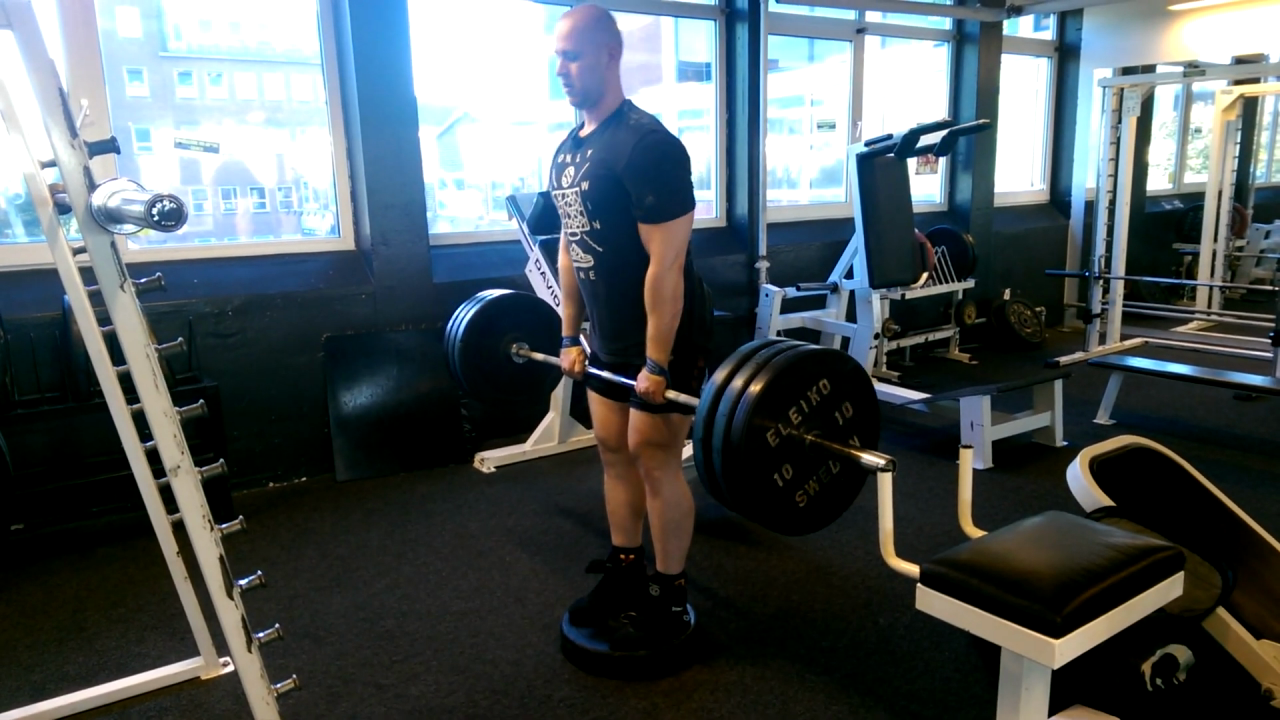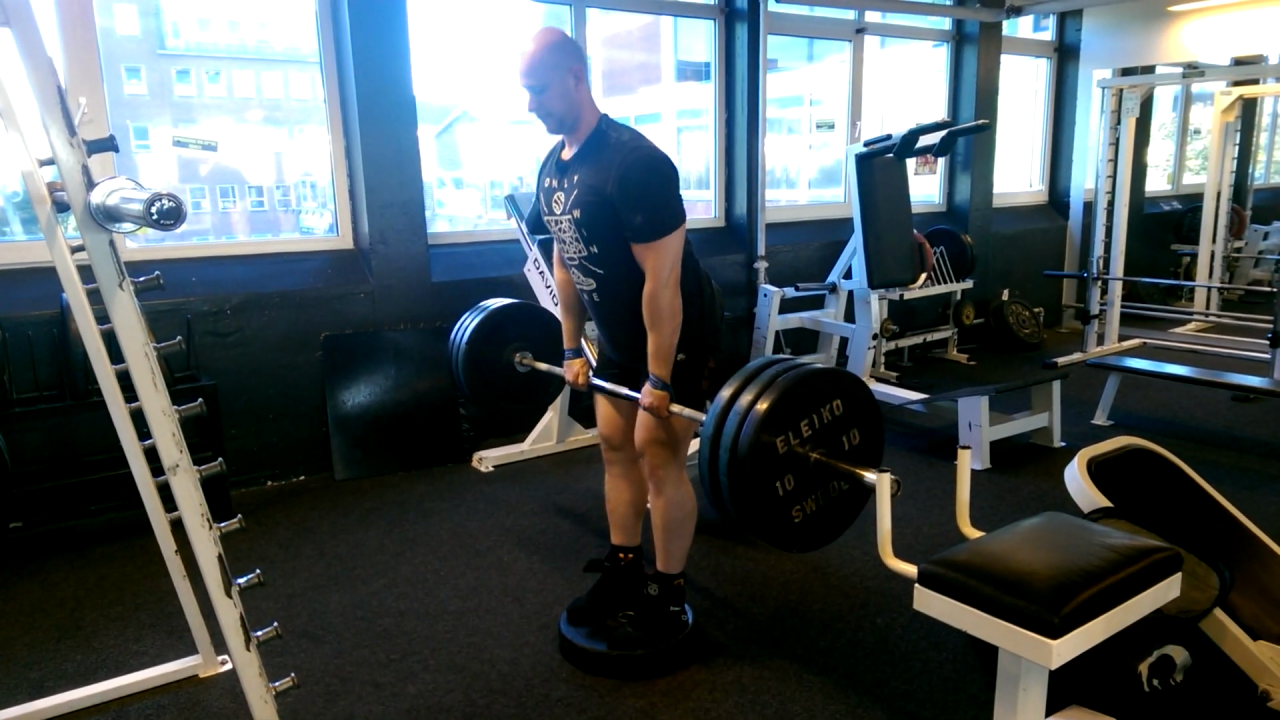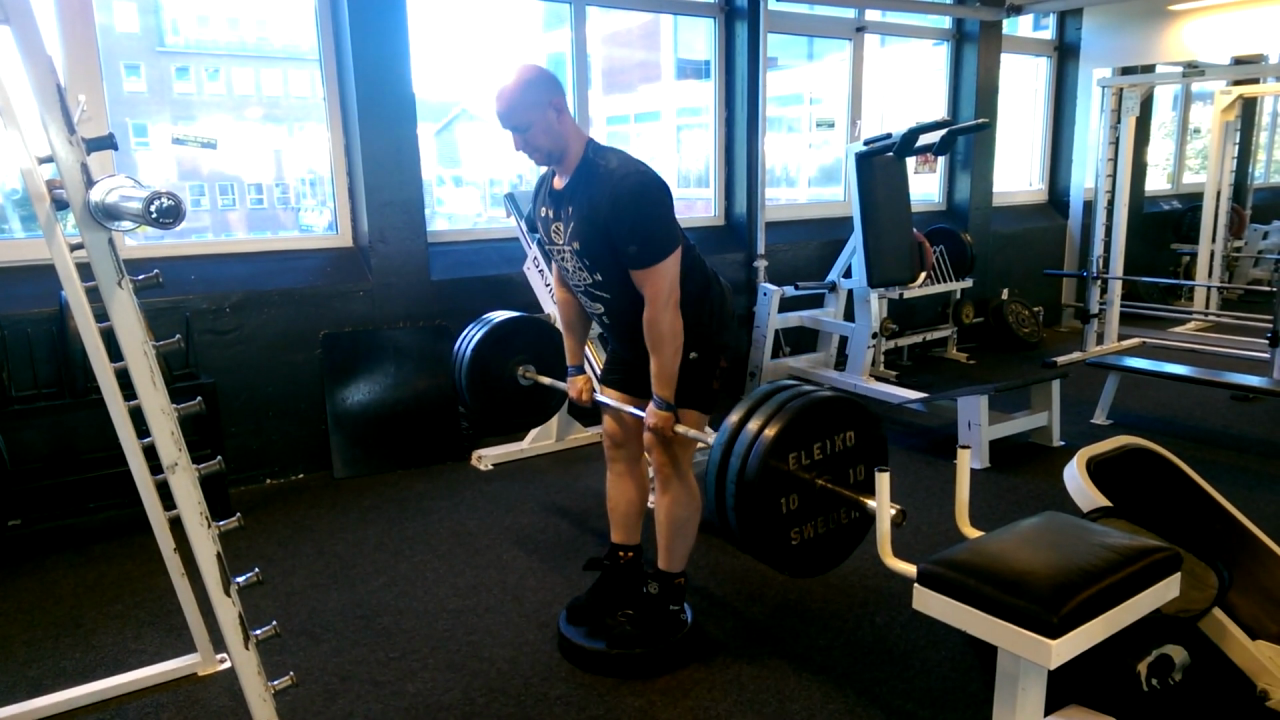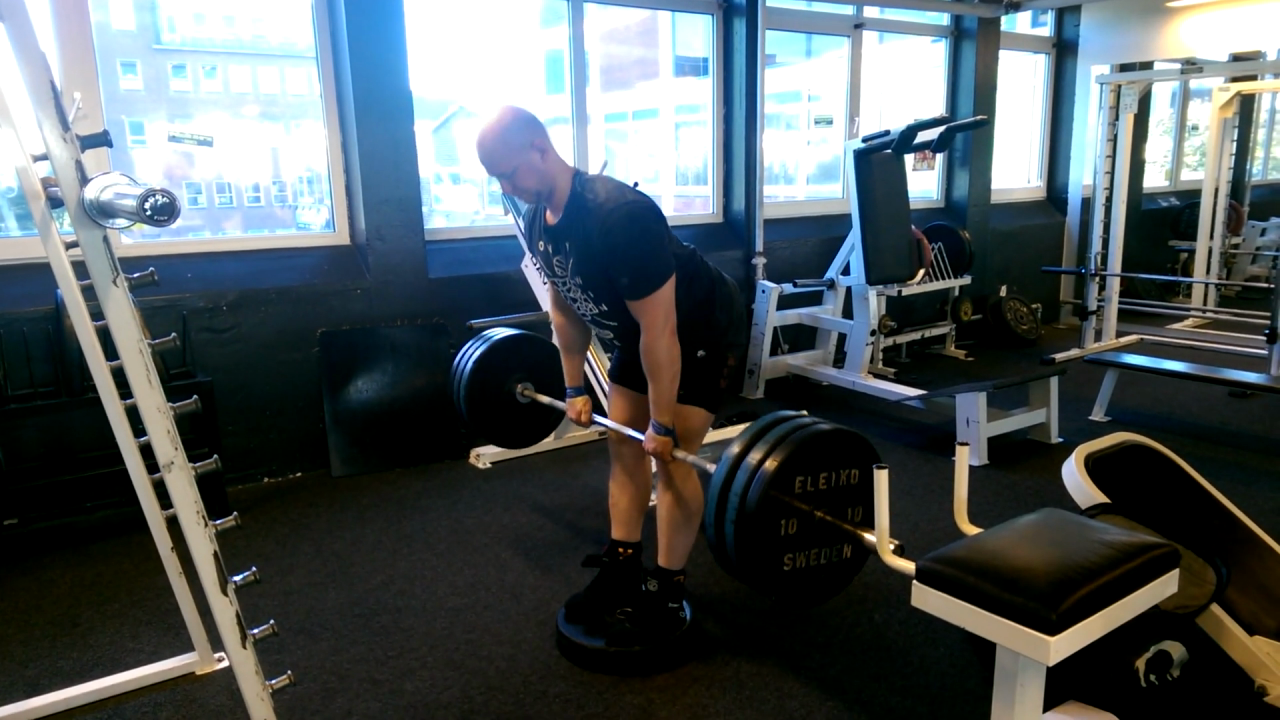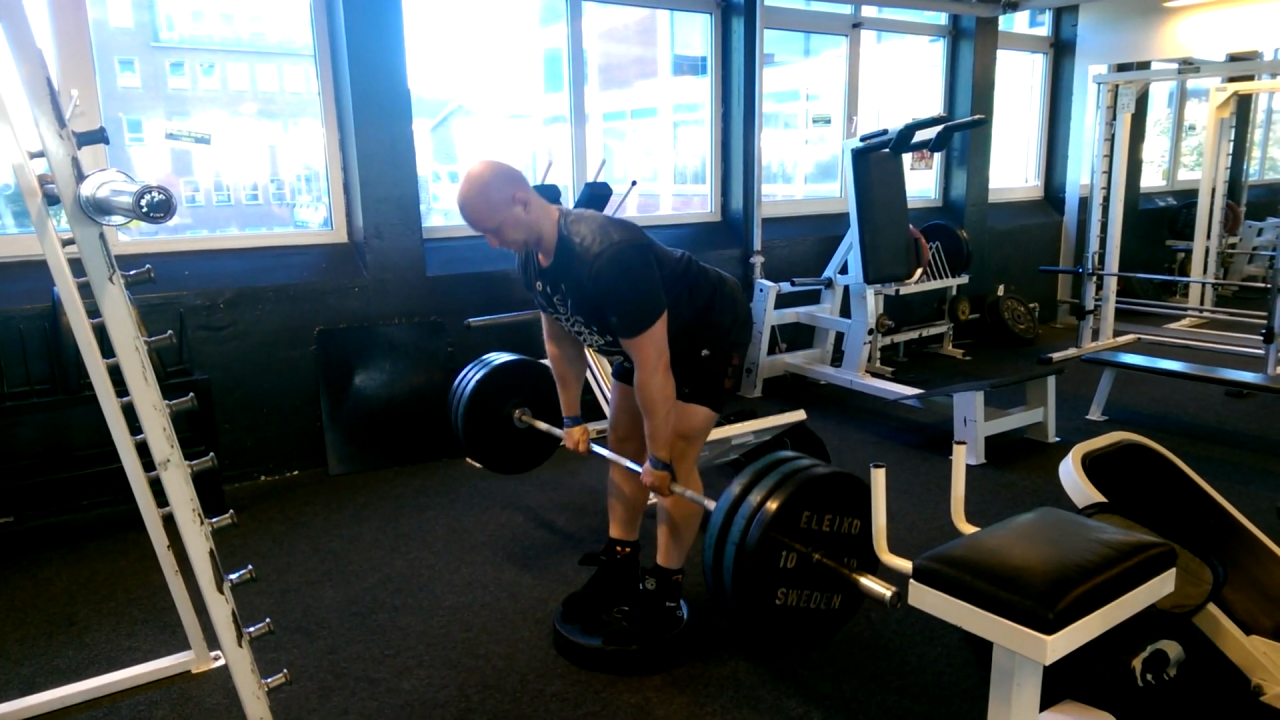
dt=0.4s
person 1, frame 1
left shoulder: (647, 145)
right shoulder: (568, 148)
left elbow: (665, 265)
left wrist: (657, 363)
right wrist: (571, 337)
left hip: (664, 337)
right hip: (608, 337)
left knee: (655, 461)
right knee: (614, 453)
left ankle: (669, 597)
right ankle: (624, 574)
person 1, frame 2
left shoulder: (635, 164)
right shoulder: (552, 167)
left elbow: (663, 282)
right elbow: (566, 263)
left wrist: (660, 379)
right wrist: (571, 349)
left hip: (676, 335)
right hip: (618, 336)
left knee: (659, 457)
right knee: (616, 448)
left ankle: (668, 597)
right ankle: (622, 573)
person 1, frame 3
left shoulder: (628, 187)
right shoulder: (546, 192)
left elbow: (663, 303)
right elbow: (566, 283)
left wrist: (663, 401)
right wrist: (574, 366)
left hip: (690, 328)
right hip: (628, 333)
left knee: (667, 455)
right knee: (618, 444)
left ankle: (667, 596)
right ankle: (622, 573)
person 1, frame 4
left shoulder: (621, 216)
right shoulder: (538, 222)
left elbow: (660, 331)
right elbow: (565, 308)
left wrist: (663, 424)
right wrist: (574, 387)
left hip: (702, 330)
right hip: (637, 335)
left knee: (672, 456)
right knee: (623, 442)
left ankle: (666, 594)
right ankle: (622, 570)
person 1, frame 5
left shoulder: (610, 256)
right shoulder: (532, 260)
left elbow: (653, 367)
right elbow: (561, 340)
left wrist: (659, 460)
right wrist: (571, 417)
left hip: (711, 331)
right hip: (644, 339)
left knee: (675, 459)
right knee: (622, 444)
left ankle: (664, 592)
right ankle: (619, 570)
